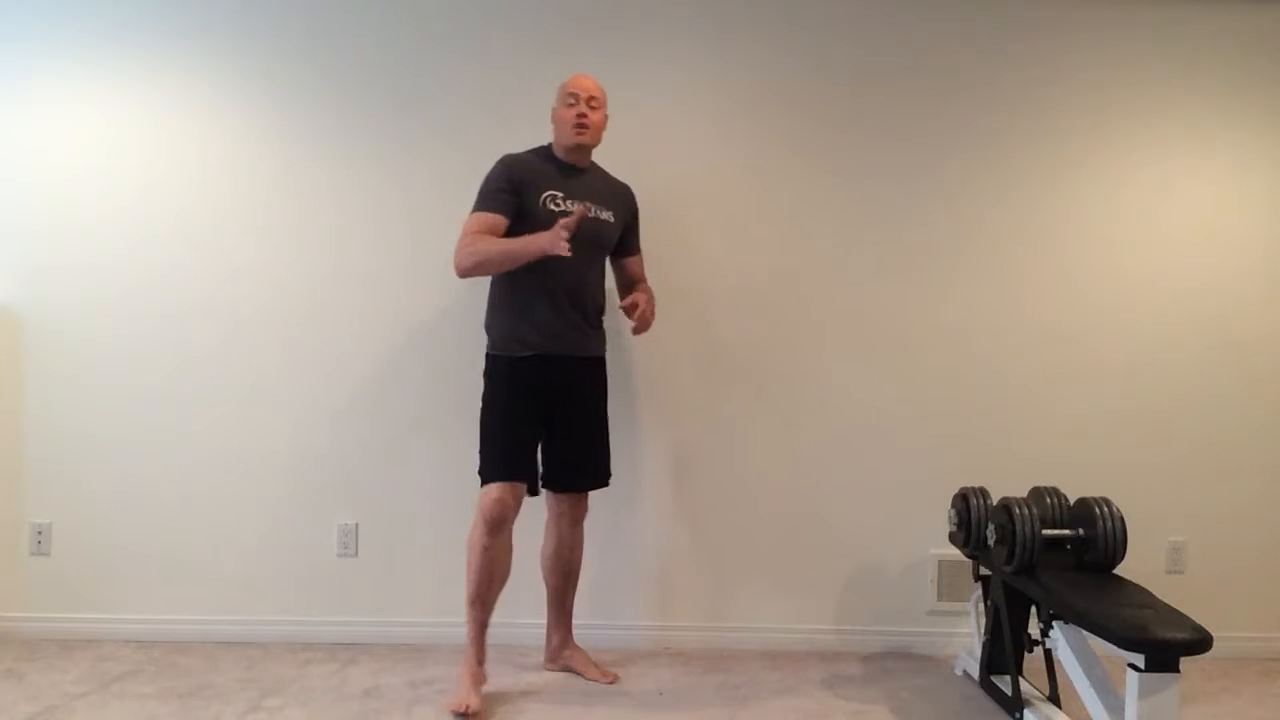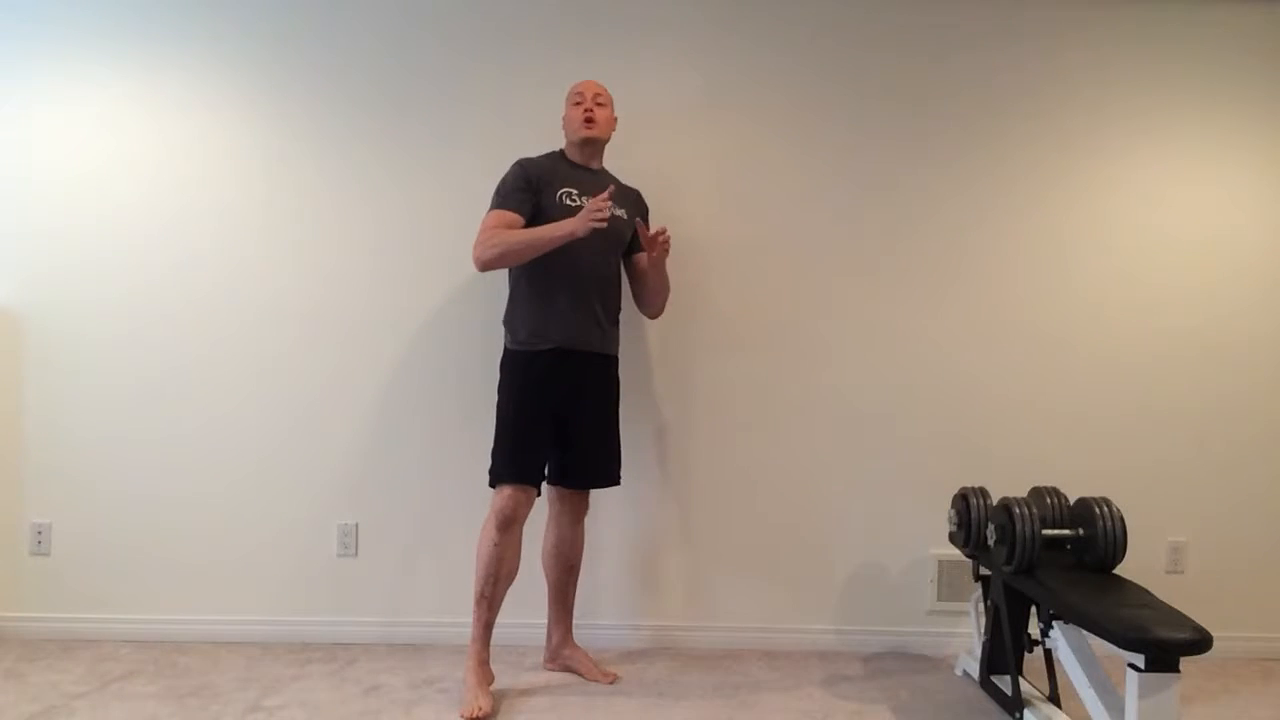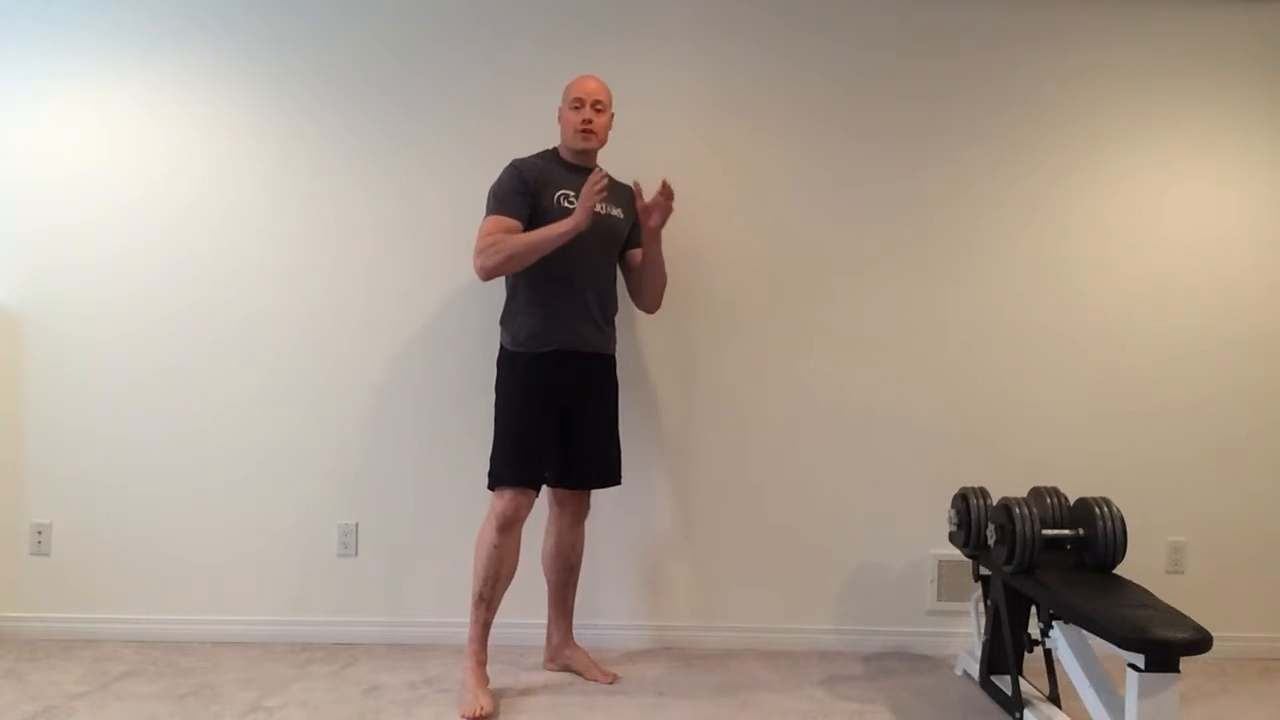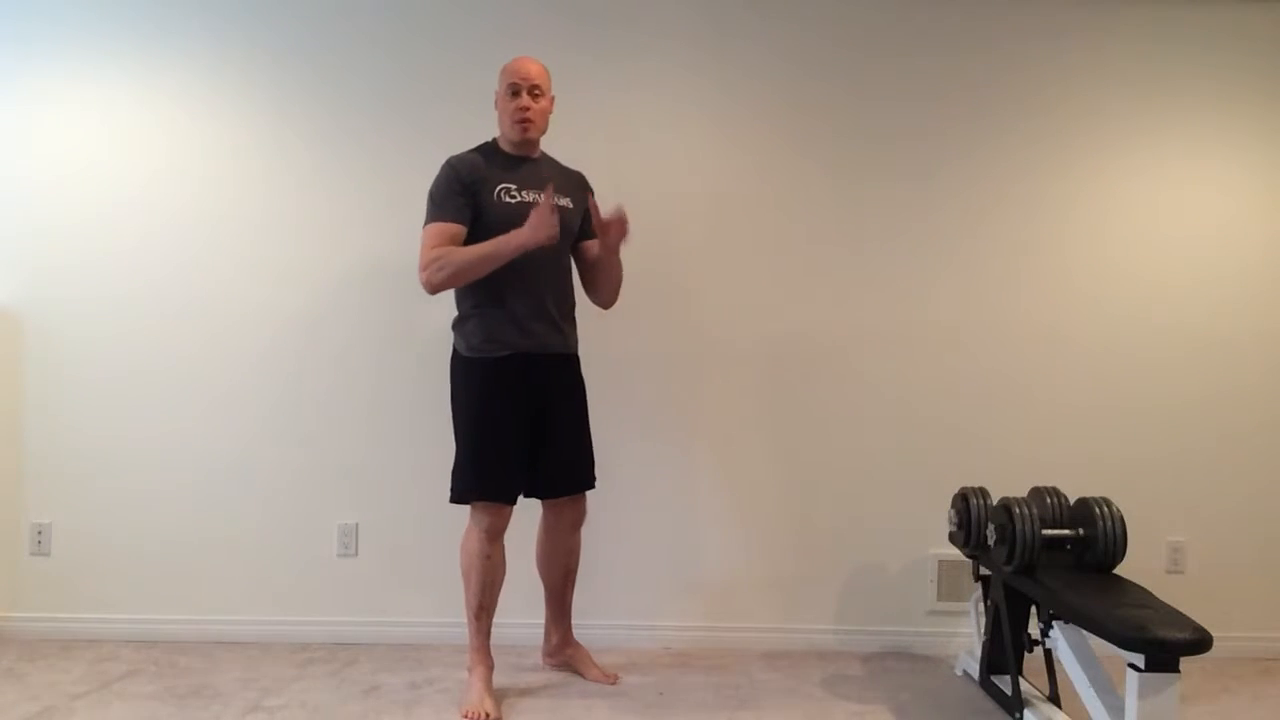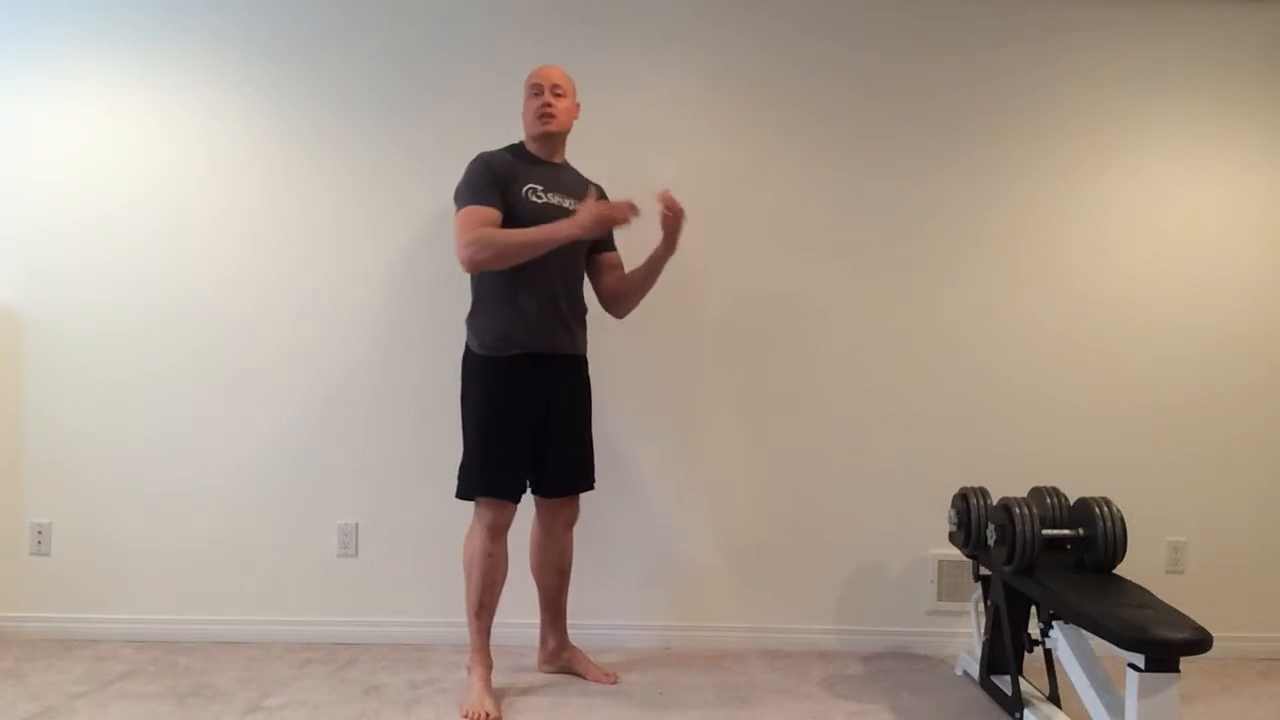
dt=1s
person 1, frame 1
left shoulder: (620, 197)
right shoulder: (516, 172)
left elbow: (632, 280)
right elbow: (466, 258)
left wrist: (643, 303)
right wrist: (546, 240)
left hip: (583, 367)
right hip: (515, 362)
left knee: (571, 507)
right knee: (498, 502)
left ankle: (560, 642)
right ankle: (475, 657)
person 1, frame 2
left shoulder: (630, 200)
right shoulder: (531, 174)
left elbow: (652, 306)
right elbow: (485, 252)
left wrist: (657, 262)
right wrist: (574, 225)
left hip: (597, 365)
right hip: (533, 358)
left knee: (572, 502)
right knee: (510, 502)
left ankle: (560, 643)
right ankle: (477, 660)
person 1, frame 3
left shoulder: (624, 197)
right shoulder: (525, 175)
left elbow: (648, 299)
right elbow: (486, 260)
left wrist: (654, 238)
right wrist: (573, 221)
left hip: (595, 364)
right hip: (532, 360)
left knee: (573, 503)
right knee: (511, 504)
left ankle: (559, 642)
right ankle: (474, 659)
person 1, frame 4
left shoulder: (573, 185)
right shoulder: (464, 172)
left elbow: (604, 295)
right elbow: (432, 272)
left wrist: (610, 250)
right wrist: (520, 237)
left hip: (558, 364)
right hip: (488, 365)
left knee: (567, 506)
right knee: (489, 516)
left ankle: (560, 639)
right ankle: (479, 666)
person 1, frame 5
left shoulder: (591, 192)
right shoulder: (491, 169)
left elbow: (616, 301)
right elbow: (471, 250)
left wrist: (663, 250)
right wrist: (573, 227)
left hip: (566, 365)
right hip: (499, 362)
left knee: (560, 507)
right knee: (493, 512)
left ankle: (555, 643)
right ankle: (479, 666)
